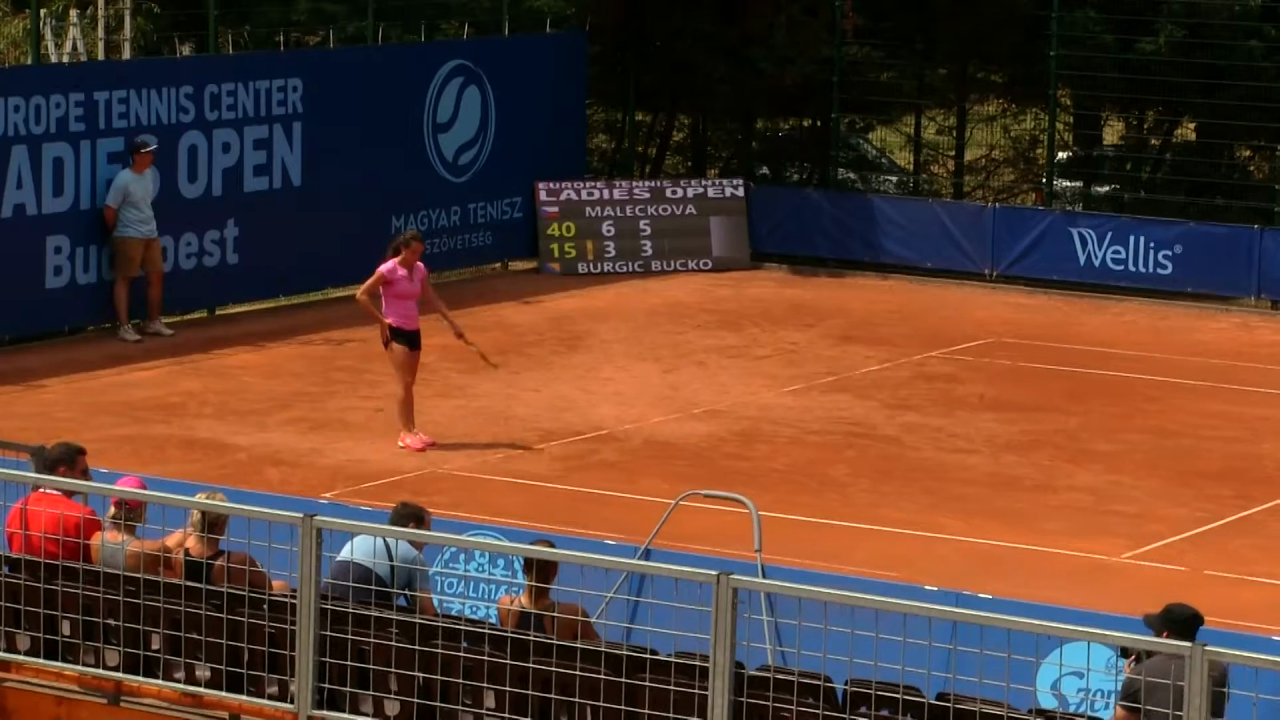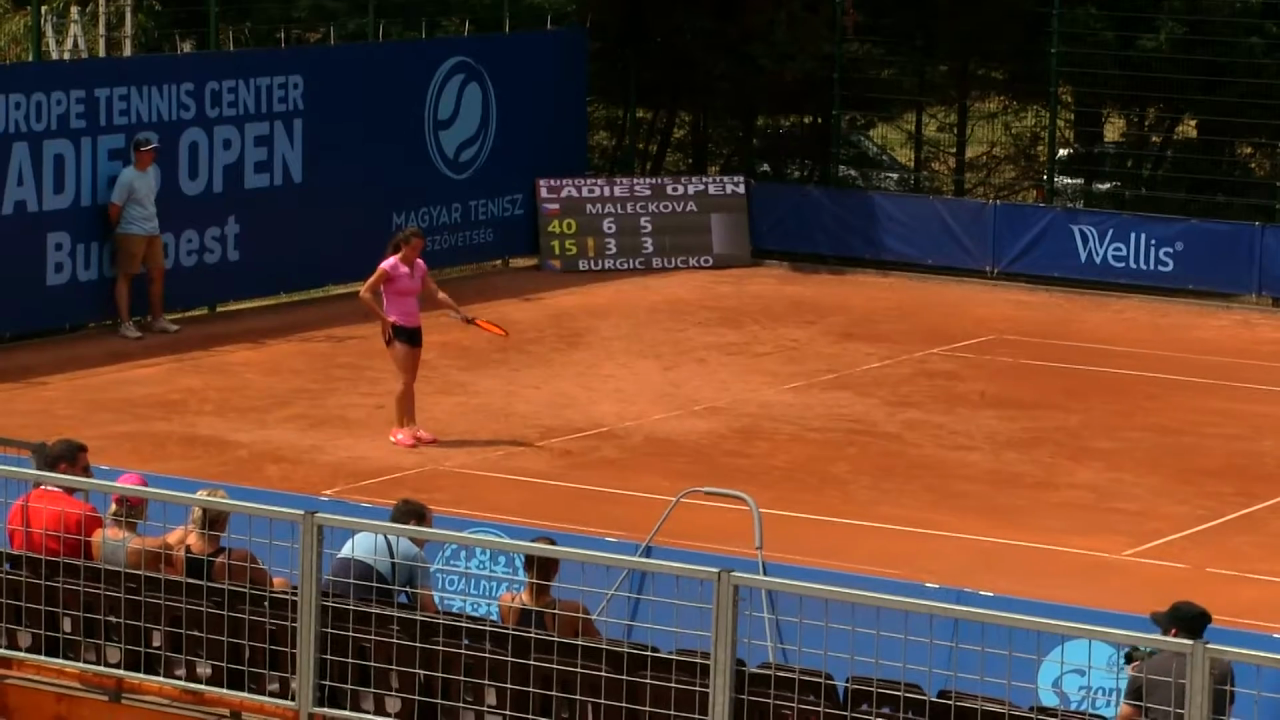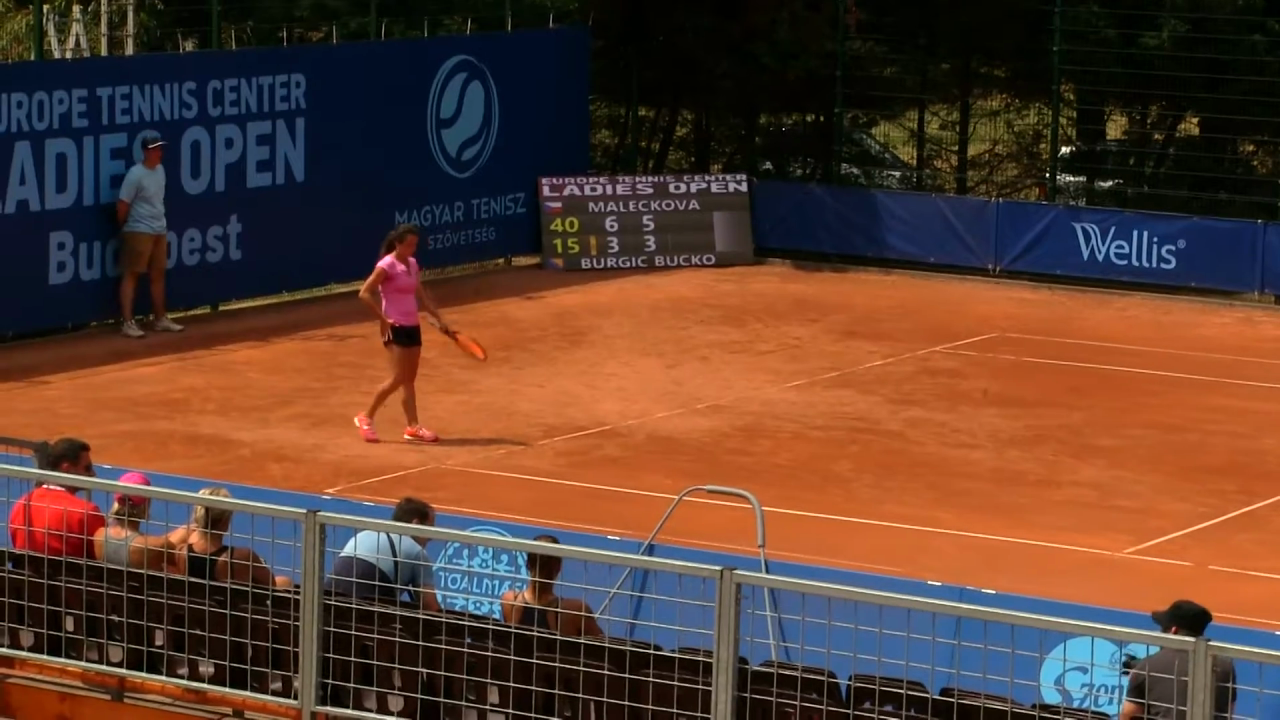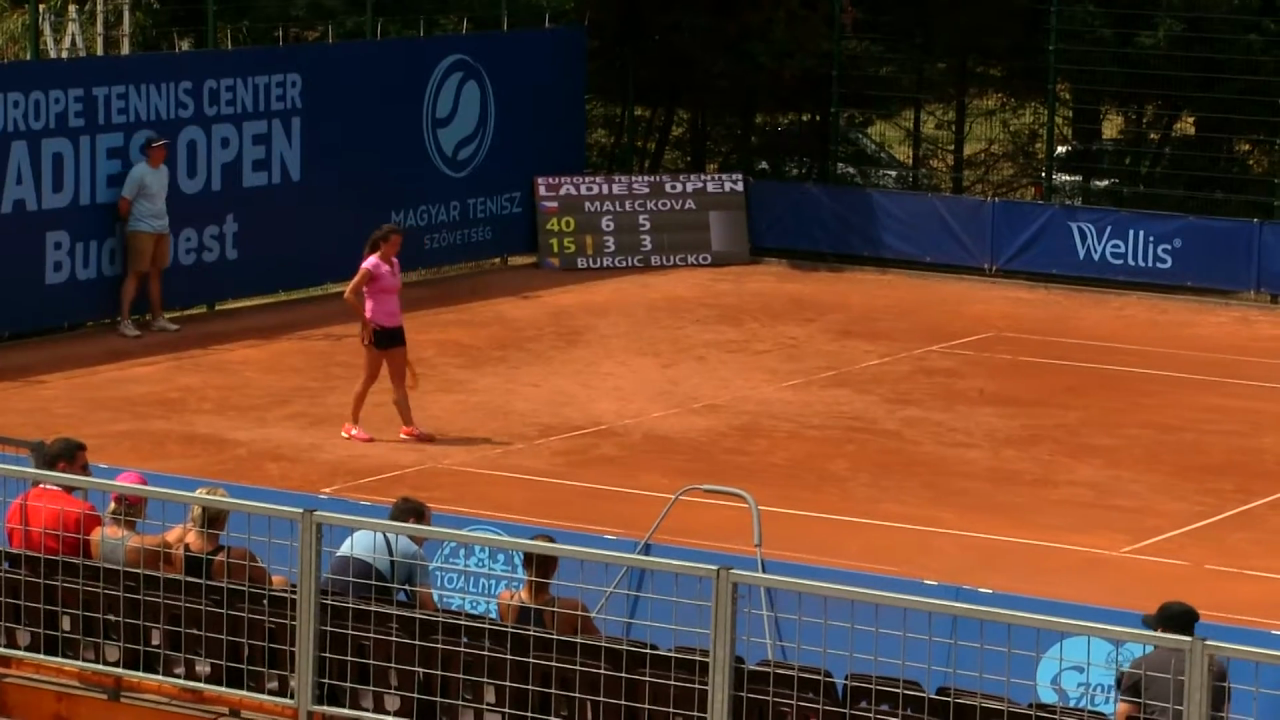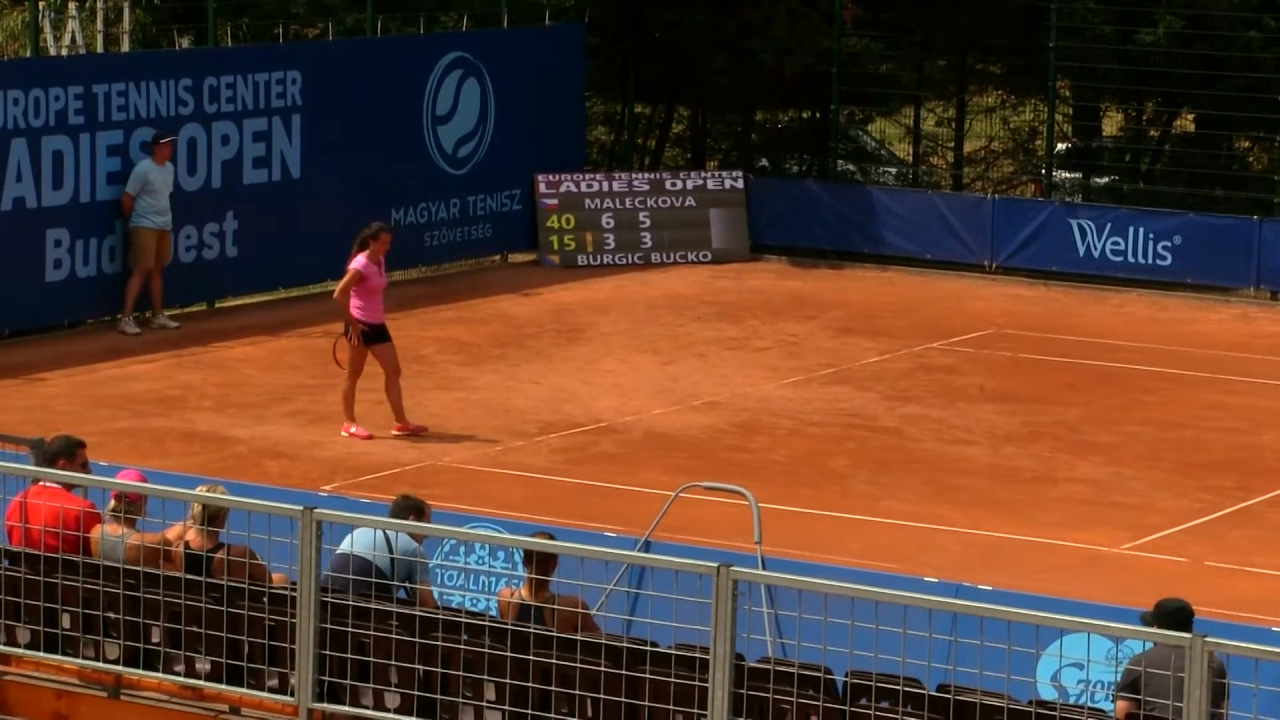
dt=0.2s
person 1, frame 1
left shoulder: (420, 270)
right shoulder: (388, 270)
left elbow: (433, 300)
right elbow: (362, 295)
left wrist: (452, 324)
right wrist: (381, 320)
left hip: (413, 330)
right hip: (395, 331)
left knee: (409, 383)
right knee: (405, 382)
left ankle: (411, 431)
right ankle: (405, 433)
person 1, frame 2
left shoulder: (420, 266)
right shoulder: (389, 266)
left elbow: (435, 293)
right elbow: (365, 293)
left wrist: (458, 311)
right wrist: (384, 318)
left hip: (414, 328)
right hip: (396, 329)
left knee: (410, 381)
right knee: (406, 380)
left ankle: (411, 427)
right ankle: (399, 429)
person 1, frame 3
left shoulder: (412, 264)
right shoulder: (386, 265)
left elbow: (421, 296)
right elbow: (364, 293)
left wrist: (439, 318)
right wrist: (383, 319)
left hip: (413, 327)
right hip: (394, 328)
left knee: (409, 379)
right knee: (398, 379)
left ankle: (413, 427)
right ankle: (366, 418)
person 1, frame 4
left shoulder: (394, 264)
right shoulder: (371, 266)
right elbow: (349, 295)
right wrist: (366, 321)
left hip: (395, 328)
right hip: (378, 330)
left knee: (399, 379)
right knee: (369, 378)
left ankle: (409, 427)
right ankle: (351, 425)
person 1, frame 5
left shoulder: (380, 261)
right shoulder: (360, 265)
right elbow: (339, 294)
right wrist: (352, 322)
left hip: (378, 324)
right hip: (361, 326)
left knee: (394, 371)
right knee: (354, 375)
left ankle: (402, 422)
right ankle: (349, 424)
person 2, frame 1
left shoulder: (148, 175)
right shoulder: (123, 180)
right elbow: (109, 211)
right wrist: (117, 232)
left hip: (151, 235)
right hip: (129, 237)
left knee: (156, 277)
right knee: (123, 279)
left ankle: (153, 322)
right ankle: (124, 327)
person 2, frame 2
left shoulder: (152, 172)
right shoulder: (127, 177)
right elbow: (114, 208)
right wrist: (120, 229)
left hip: (153, 232)
right hip: (132, 234)
left knee: (157, 274)
right knee: (125, 277)
left ankle: (158, 319)
right ankle: (125, 324)
person 2, frame 3
left shoulder: (160, 170)
right shoulder: (135, 174)
right elbow: (122, 205)
left wrist: (158, 223)
right wrist: (126, 227)
left hip: (159, 231)
right hip: (139, 232)
left knee: (158, 275)
right knee: (131, 275)
left ankle: (161, 319)
right ankle: (128, 322)
person 2, frame 4
left shoulder: (164, 170)
right shoulder: (138, 172)
right elbow: (124, 203)
left wrist: (159, 222)
right wrist: (130, 224)
left hip: (162, 230)
right hip: (141, 231)
left knee: (155, 274)
right knee: (134, 274)
left ankle: (157, 318)
right ankle: (125, 321)
person 2, frame 5
left shoulder: (169, 168)
right shoulder: (143, 169)
right elbow: (127, 199)
left wrist: (163, 219)
right wrist: (132, 221)
left hip: (164, 227)
right hip: (144, 227)
left knee: (157, 271)
right knee: (141, 271)
left ankle: (158, 316)
right ankle: (126, 318)
